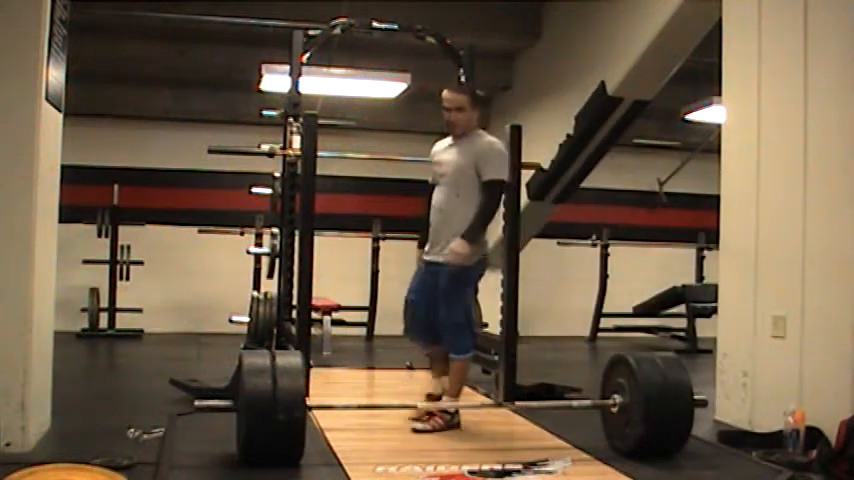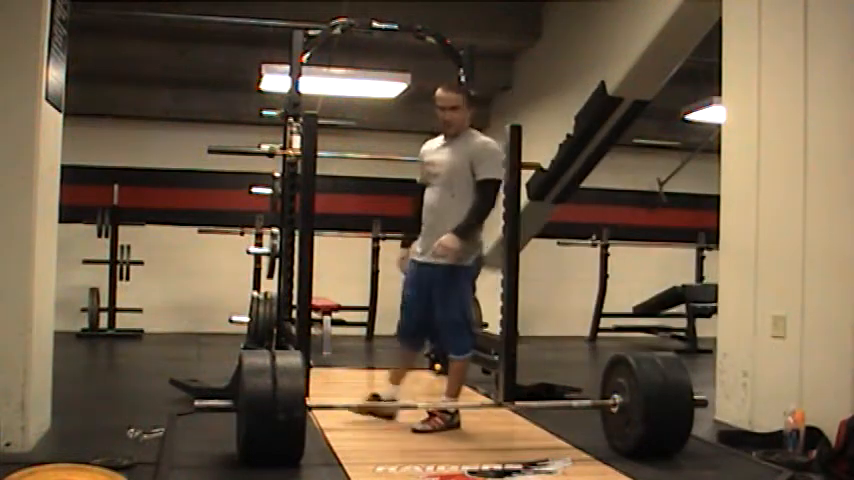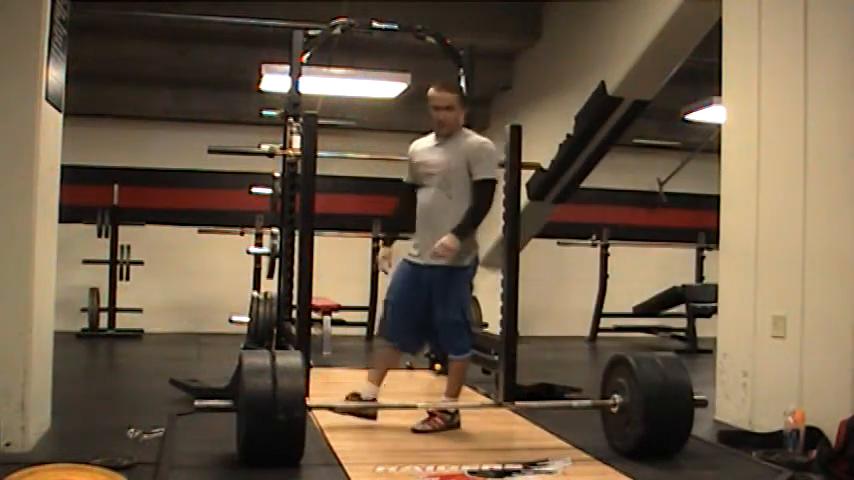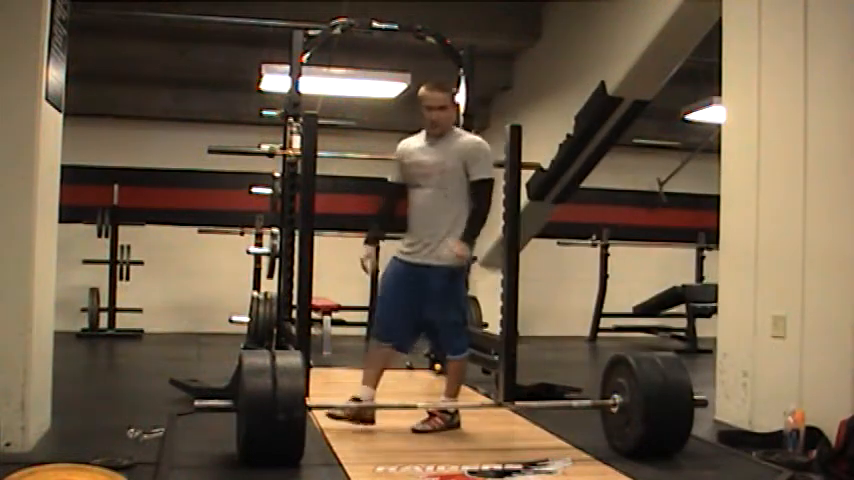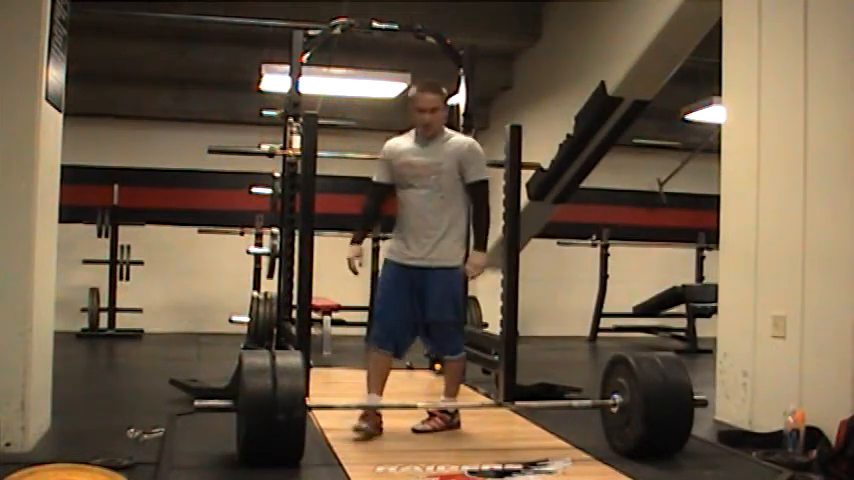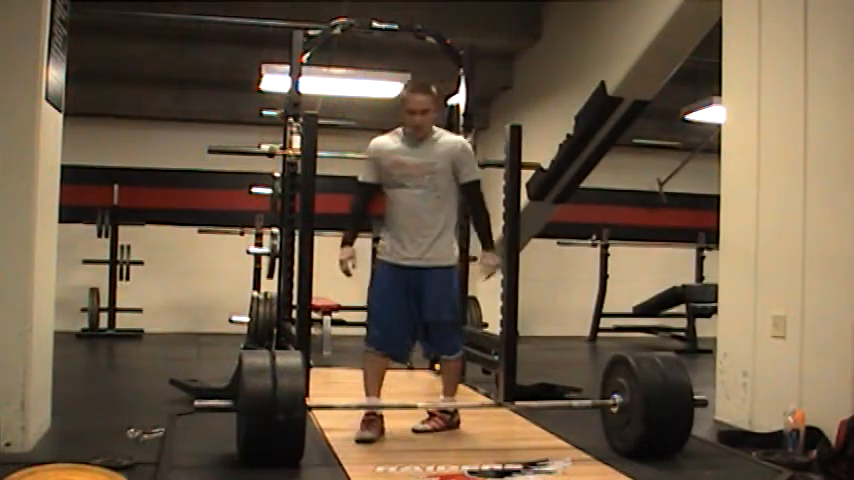
dt=0.1s
person 1, frame 1
left shoulder: (488, 149)
right shoulder: (439, 149)
left elbow: (491, 200)
left wrist: (467, 239)
right wrist: (423, 244)
left hip: (462, 256)
right hip: (434, 255)
left knee: (455, 329)
right knee: (417, 321)
left ankle: (449, 408)
right ankle: (440, 386)
person 1, frame 2
left shoulder: (484, 148)
right shoulder: (429, 149)
left elbow: (487, 199)
left wrist: (458, 236)
right wrist: (407, 243)
left hip: (457, 259)
right hip: (422, 256)
left knee: (455, 332)
right knee: (409, 326)
left ankle: (449, 409)
right ankle: (388, 396)
person 1, frame 3
left shoulder: (479, 148)
right shoulder: (418, 149)
left elbow: (483, 200)
left wrist: (457, 235)
right wrist: (387, 241)
left hip: (453, 260)
right hip: (416, 257)
left knee: (453, 333)
right knee: (394, 326)
left ankle: (449, 409)
right ankle: (368, 396)
person 1, frame 4
left shoulder: (472, 148)
right shoulder: (408, 149)
left elbow: (482, 200)
right elbow: (391, 199)
left wrist: (465, 241)
right wrist: (371, 241)
left hip: (448, 261)
right hip: (409, 257)
left knee: (450, 335)
right knee: (386, 327)
left ankle: (448, 410)
right ankle: (363, 400)
person 1, frame 5
left shoulder: (465, 149)
right shoulder: (393, 149)
left elbow: (480, 201)
right elbow: (376, 199)
left wrist: (479, 249)
right wrist: (358, 240)
left hip: (445, 263)
right hip: (399, 259)
left knee: (448, 337)
right knee: (383, 331)
left ankle: (448, 409)
right ankle: (372, 410)
person 1, frame 6
left shoulder: (456, 148)
right shoulder: (380, 148)
left elbow: (474, 200)
right elbow: (362, 199)
left wrist: (488, 248)
right wrist: (348, 242)
left hip: (439, 262)
right hip: (392, 260)
left knee: (445, 336)
right knee: (380, 336)
left ankle: (448, 409)
right ankle: (373, 413)
